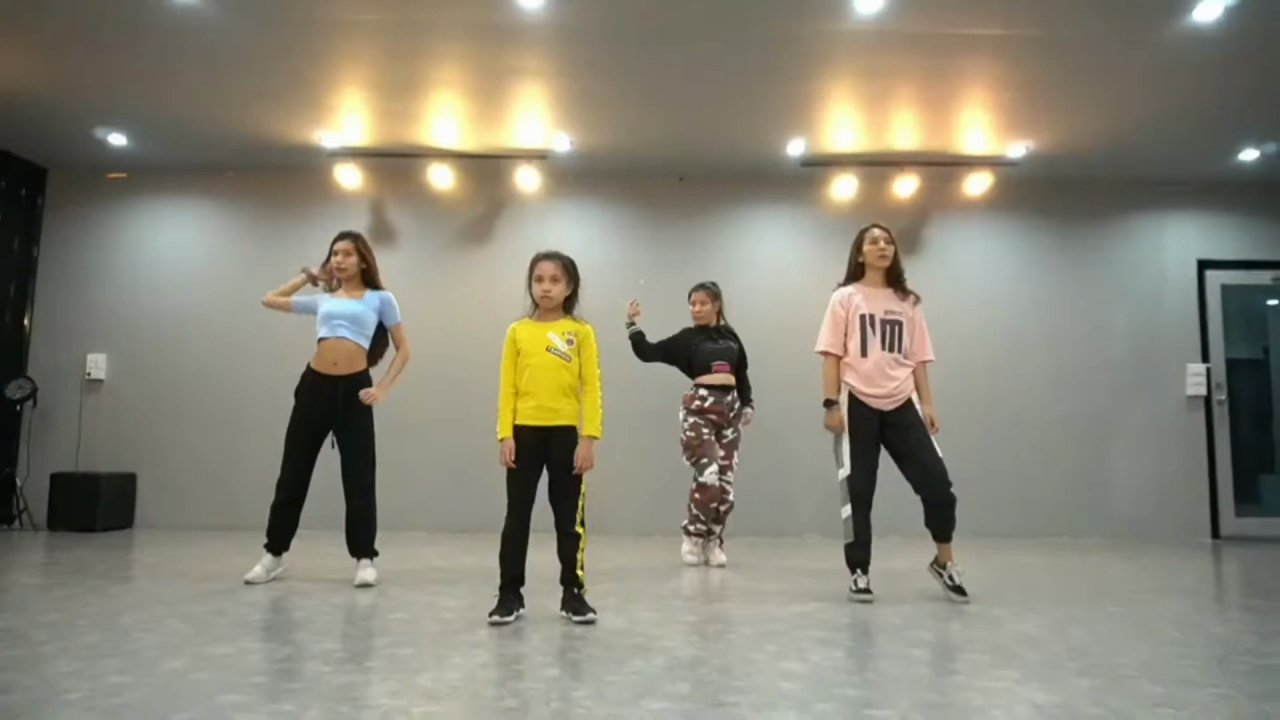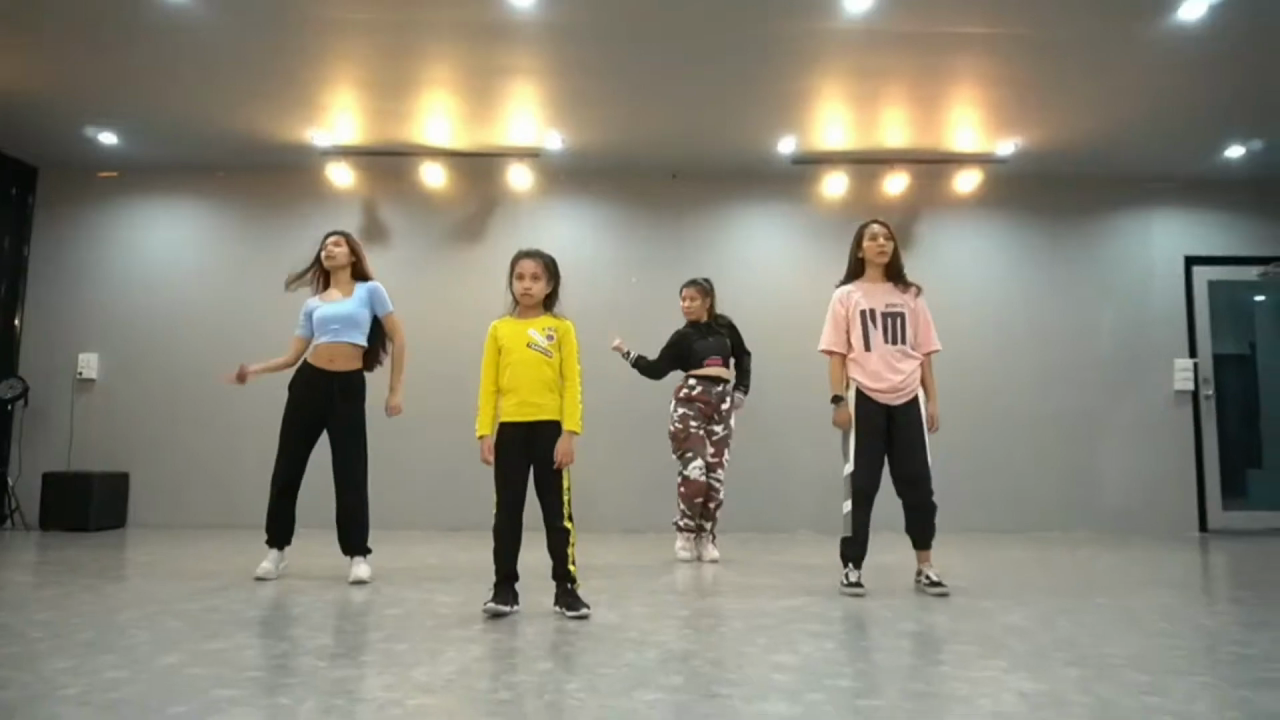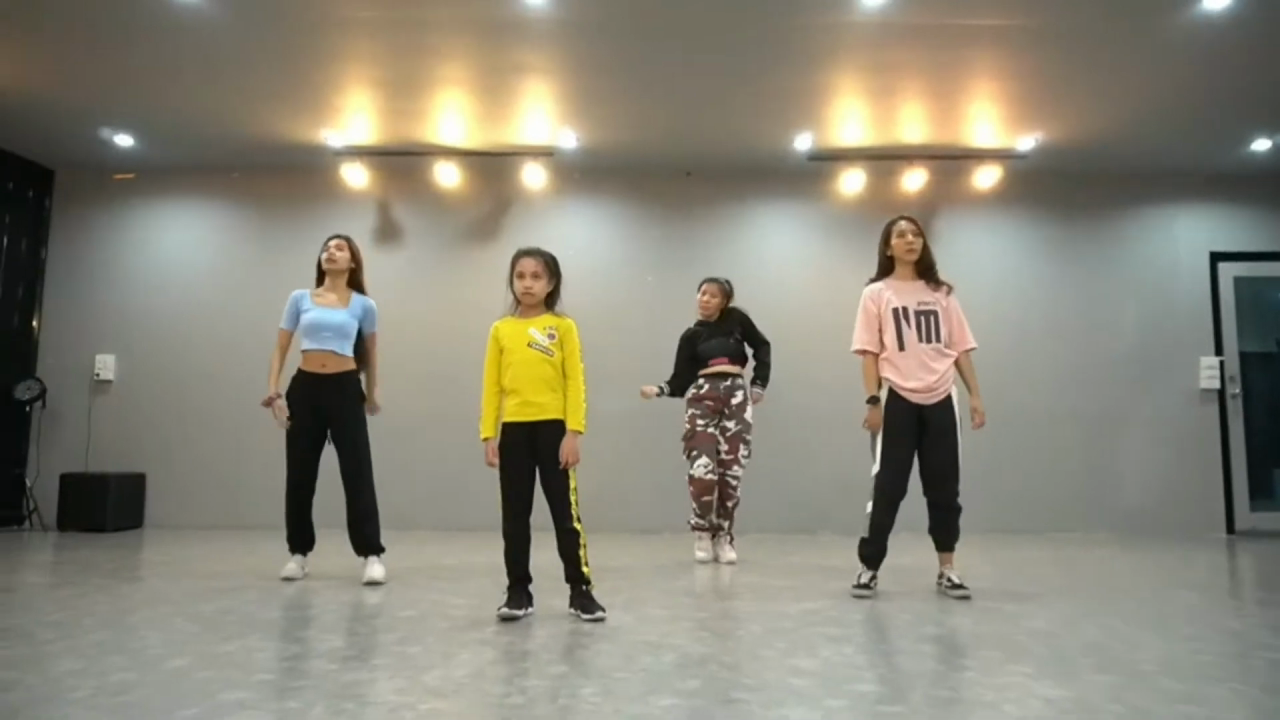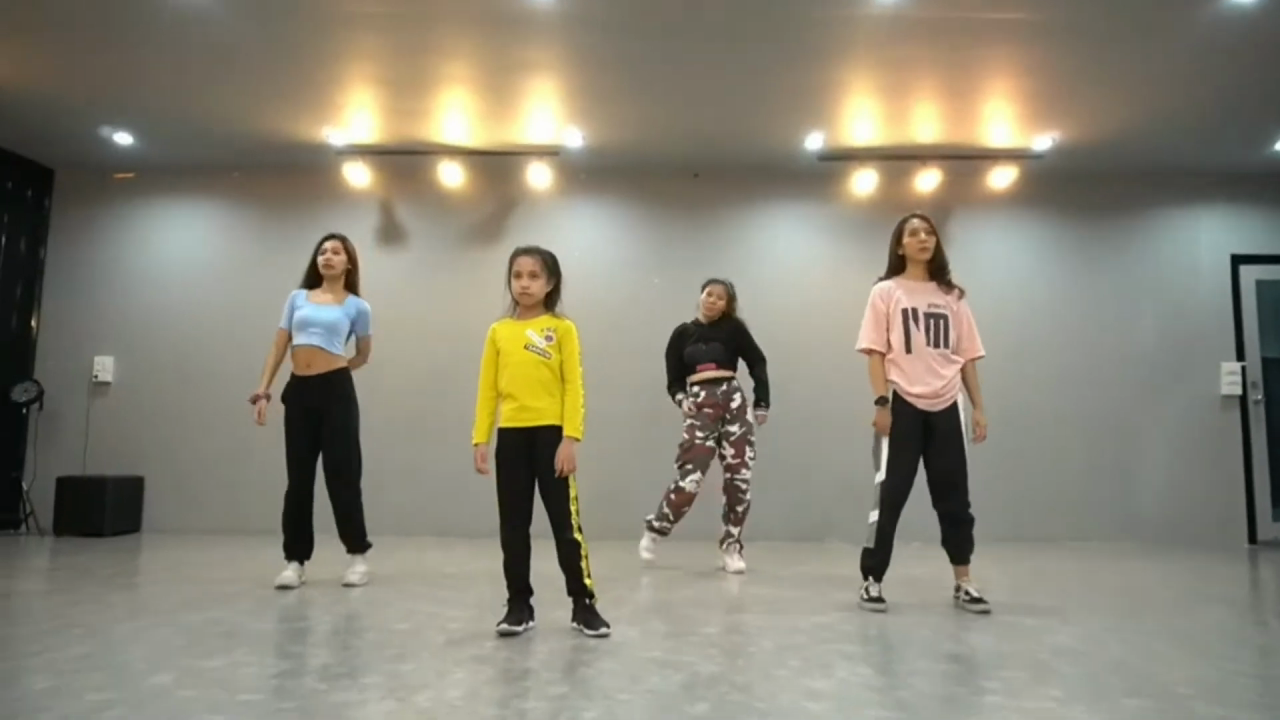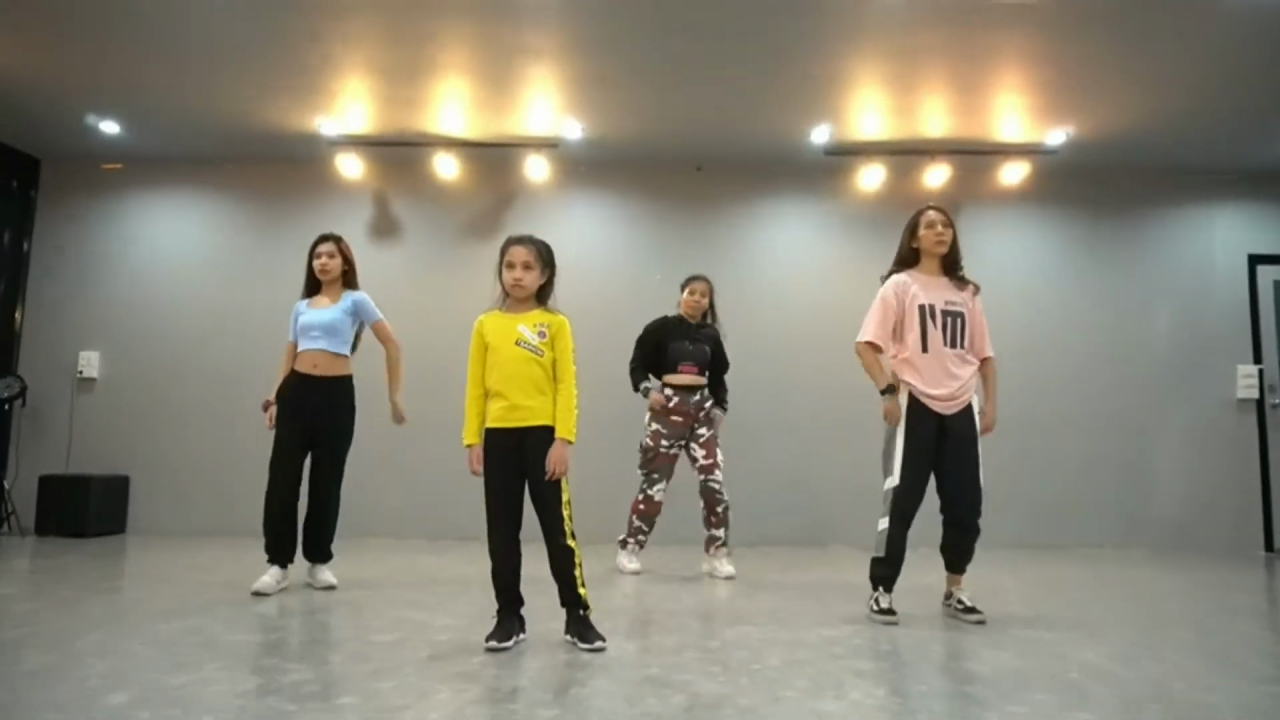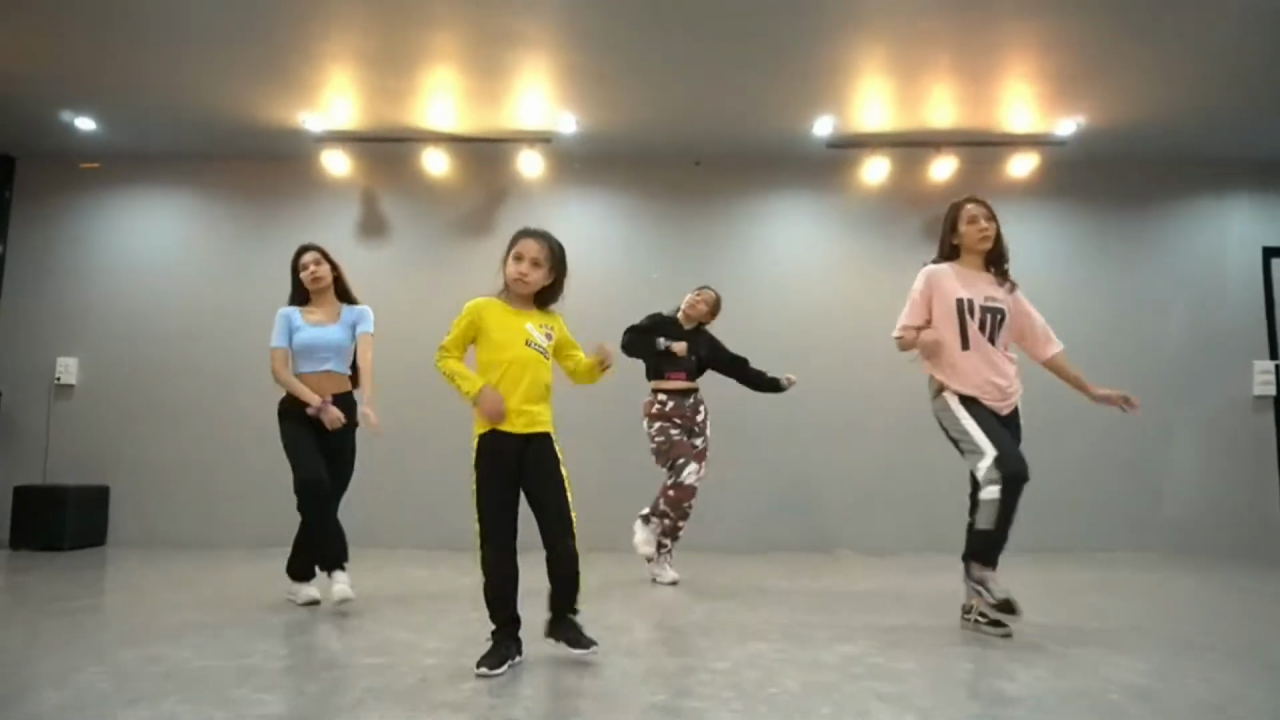
dt=0.3s
person 1, frame 1
left shoulder: (908, 302)
right shoulder: (845, 297)
left elbow: (918, 358)
right elbow: (832, 355)
left wrist: (927, 404)
right wrist: (831, 403)
left hip: (901, 404)
right hip: (859, 404)
left knee: (935, 479)
right knee: (858, 489)
left ankle: (944, 560)
right ankle: (859, 573)
person 1, frame 2
left shoulder: (911, 295)
right shoulder: (846, 295)
left elbow: (924, 351)
right elbow: (837, 353)
left wrist: (932, 399)
right wrist: (839, 400)
left hip: (908, 399)
right hip: (866, 399)
left knee: (917, 483)
right knee: (861, 484)
left ankle: (924, 566)
right ankle: (852, 567)
person 1, frame 3
left shoulder: (942, 293)
right shoulder: (876, 293)
left elbow: (960, 348)
right elbow: (869, 353)
left wrist: (975, 395)
right wrist: (872, 401)
left hip: (940, 399)
right hip: (898, 399)
left knee: (944, 485)
right knee: (889, 485)
left ankle: (946, 569)
right ankle: (868, 567)
person 1, frame 4
left shoulder: (953, 296)
right shoulder: (886, 292)
left elbow: (967, 357)
right elbow: (876, 352)
left wrist: (978, 407)
right wrist: (881, 402)
left hip: (946, 406)
right hip: (903, 404)
left knee: (953, 493)
right knee: (891, 492)
left ankle: (963, 583)
right ankle: (872, 580)
person 1, frame 5
left shoulder: (967, 291)
right shoulder: (899, 285)
left elbow: (983, 353)
right elbow: (867, 345)
left wrist: (990, 401)
right wrist: (888, 391)
left hip: (960, 408)
right hip: (916, 404)
left knee: (965, 501)
right knee: (903, 498)
left ankle: (954, 590)
right ankle: (881, 590)
person 1, frame 6
left shoulder: (1006, 289)
right shoulder: (935, 277)
left elbow: (1043, 345)
right elbow: (904, 338)
left wrist: (1092, 389)
right wrist: (926, 335)
left hip: (1004, 403)
right hip: (956, 395)
left knee: (993, 494)
right knee: (1007, 471)
left ankle: (974, 603)
right ankle: (979, 567)
person 2, frame 1
left shoulder: (581, 332)
right shoulder: (517, 332)
left elbow: (591, 388)
right elbow: (508, 388)
left wrist: (589, 438)
right wrist: (505, 435)
left hip: (565, 433)
right hip: (525, 432)
left knee: (569, 517)
right knee: (516, 515)
left ankle: (573, 593)
right ankle: (510, 594)
person 2, frame 2
left shoulder: (561, 329)
right shoulder: (498, 330)
left elbow: (572, 384)
right elbow: (489, 386)
left wrist: (569, 433)
right wrist: (485, 433)
left hip: (548, 428)
right hip: (510, 430)
left knee: (557, 512)
right knee: (507, 512)
left ankle: (566, 589)
right ankle: (505, 588)
person 2, frame 3
left shoulder: (563, 326)
right shoulder: (500, 330)
left elbow: (575, 383)
right elbow: (492, 387)
left wrist: (573, 433)
right wrist: (488, 435)
left hip: (552, 428)
right hip: (514, 430)
left knee: (566, 512)
right knee: (514, 514)
left ankle: (580, 590)
right ankle: (518, 591)
person 2, frame 4
left shoulder: (562, 328)
right shoulder: (497, 331)
left elbow: (573, 387)
right elbow: (488, 390)
left wrist: (570, 439)
right wrist: (480, 440)
left hip: (550, 434)
right hip: (511, 436)
left knee: (566, 522)
right knee: (513, 525)
left ankle: (583, 603)
right ankle: (519, 604)
person 2, frame 5
left shoulder: (555, 324)
right shoulder: (486, 325)
left elbow: (566, 386)
right elbow: (476, 388)
left wrist: (563, 441)
right wrist: (472, 441)
left hip: (541, 435)
right hip: (498, 437)
left knee: (558, 529)
right knee: (502, 532)
left ankle: (577, 615)
right ankle: (509, 616)
person 2, frame 6
left shoulder: (552, 324)
right shoulder: (480, 311)
left elbow: (579, 371)
right elbow: (447, 356)
left wrist: (599, 362)
right wrist: (478, 390)
left hip: (539, 438)
right hip: (493, 439)
left knee: (562, 536)
right knee: (497, 543)
left ankle: (562, 618)
right ankle: (505, 635)
person 3, frame 1
left shoulder: (381, 299)
right shoulder: (321, 299)
left elbow: (403, 349)
right elbow: (270, 300)
left wrist: (383, 387)
right wrist: (310, 277)
left hip: (354, 388)
right hip: (314, 385)
left knee: (359, 476)
right knee: (293, 472)
left ankle: (364, 559)
right ankle: (274, 553)
person 3, frame 2
left shoulder: (371, 291)
right shoulder: (313, 303)
left elbow: (397, 341)
right elbow: (294, 353)
left wrist: (395, 390)
right wrist: (253, 371)
left hip: (347, 387)
right hip: (309, 383)
left knee: (350, 473)
right knee: (287, 468)
left ankle: (358, 555)
right ankle: (276, 549)
person 3, frame 3
left shoulder: (363, 305)
right shoulder: (300, 299)
left elbow: (369, 353)
right elbow: (280, 350)
left wrist: (370, 394)
right wrist: (273, 392)
left hip: (343, 389)
right hip: (305, 388)
left knee: (358, 472)
right knee: (300, 475)
left ankle: (371, 555)
right ankle: (299, 552)
person 3, frame 4
left shoulder: (356, 307)
right shoulder: (297, 298)
left elbow: (363, 355)
right elbow: (278, 349)
right wrist: (262, 391)
left hip: (335, 389)
right hip: (298, 390)
left knee: (341, 472)
right knee: (298, 477)
left ankle: (357, 555)
right ankle: (296, 560)
person 3, frame 5
left shoulder: (356, 301)
right shoulder: (301, 307)
left elbow: (393, 347)
right elbow: (289, 357)
left wrist: (394, 397)
right wrist: (273, 398)
left hip: (337, 393)
right hip: (297, 391)
left knee: (326, 482)
right knee: (282, 478)
left ankle: (318, 562)
right ankle: (278, 564)
person 3, frame 6
left shoulder: (358, 313)
right shoulder: (288, 315)
left elbow: (366, 357)
right elbow: (278, 370)
left wrist: (368, 404)
right wrist: (317, 404)
left hip: (341, 409)
right hip: (298, 412)
left knee: (327, 494)
right knee: (313, 484)
left ankle: (301, 574)
right ankle: (335, 568)
person 4, frame 1
left shoulder: (730, 335)
right shoulder: (688, 337)
left elbow: (742, 373)
right elbow: (648, 353)
left wrist: (747, 405)
right wrist: (632, 324)
left hip: (730, 408)
right hip: (700, 406)
left knee: (725, 481)
right knee: (708, 476)
left ankle: (713, 541)
right ankle: (693, 538)
person 4, frame 2
left shoulder: (724, 325)
right shoulder: (682, 337)
left elbow: (743, 357)
right elbow: (656, 369)
left wrist: (741, 389)
right wrist: (627, 354)
left hip: (722, 400)
right hip: (691, 397)
left knee: (715, 472)
right knee: (693, 467)
left ankle: (706, 537)
right ankle: (686, 534)
person 4, frame 3
left shoulder: (736, 319)
right shoulder: (691, 335)
left elbow: (762, 347)
right elbow: (682, 378)
left wrist: (759, 383)
right wrist: (659, 390)
left hip: (736, 396)
right hip: (703, 397)
left knee: (732, 470)
right knee: (701, 467)
left ankle: (723, 537)
right ankle: (703, 534)
person 4, frame 4
left shoulder: (734, 329)
right shoulder: (683, 334)
left elbow: (757, 362)
right elbow: (675, 377)
left wrist: (762, 403)
right wrist: (681, 399)
left hip: (733, 400)
right hip: (700, 403)
left knee: (739, 476)
right knee: (690, 474)
left ankle: (731, 548)
right ankle: (654, 530)
person 4, frame 5
left shoulder: (711, 335)
right shoulder: (662, 327)
left elbow: (717, 376)
right elbow: (638, 365)
left wrist: (719, 406)
right wrist: (648, 390)
left hip: (702, 407)
right hip: (669, 406)
left knee: (713, 479)
right knee: (655, 481)
left ankle: (717, 554)
right ankle: (628, 547)
person 4, frame 6
left shoulder: (704, 341)
right shoulder: (657, 323)
left elbow: (738, 368)
right elbow: (629, 343)
left wrist: (777, 382)
right wrist: (666, 345)
left hip: (694, 410)
right hip: (660, 410)
left knee: (686, 484)
right knee: (686, 474)
left ankle: (659, 556)
right ankle: (648, 522)
